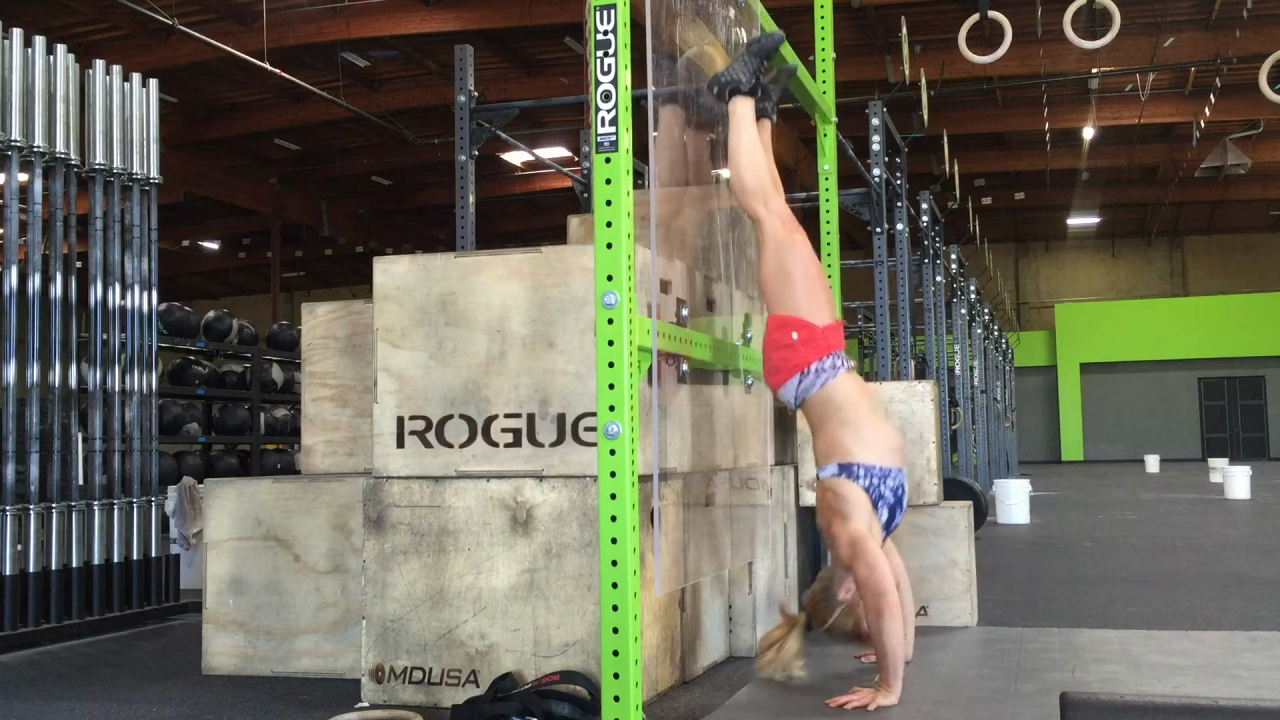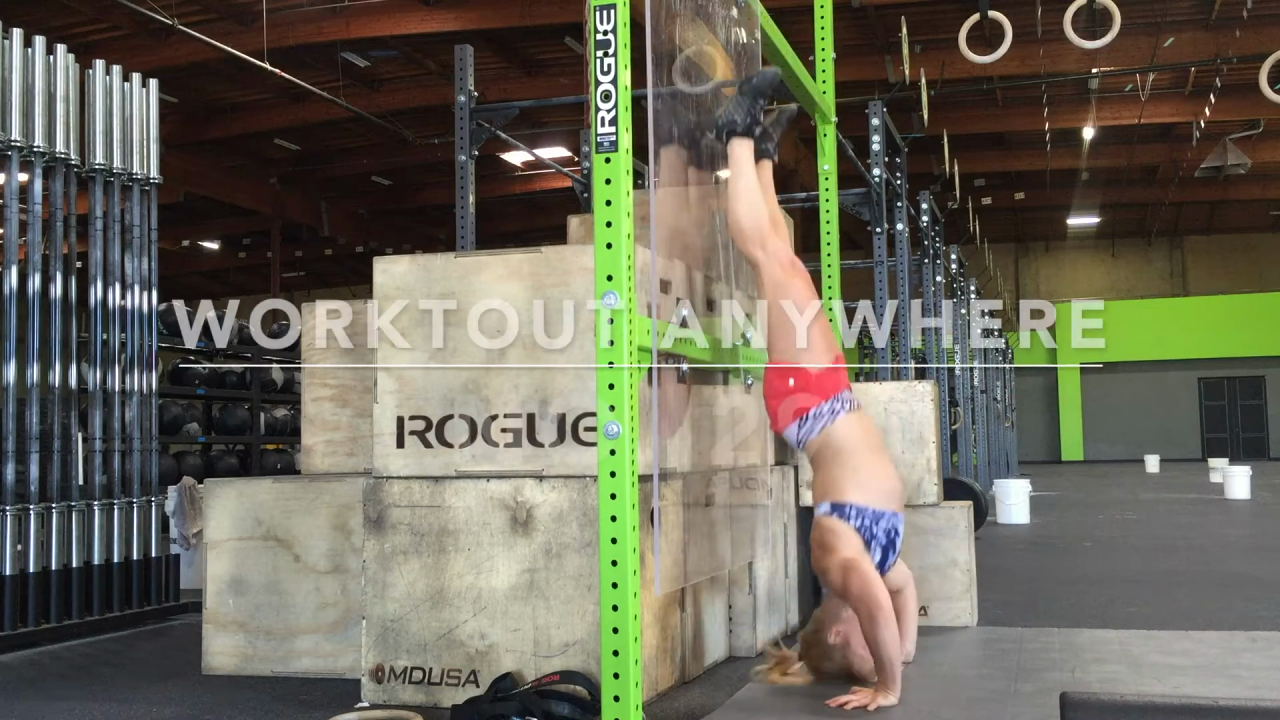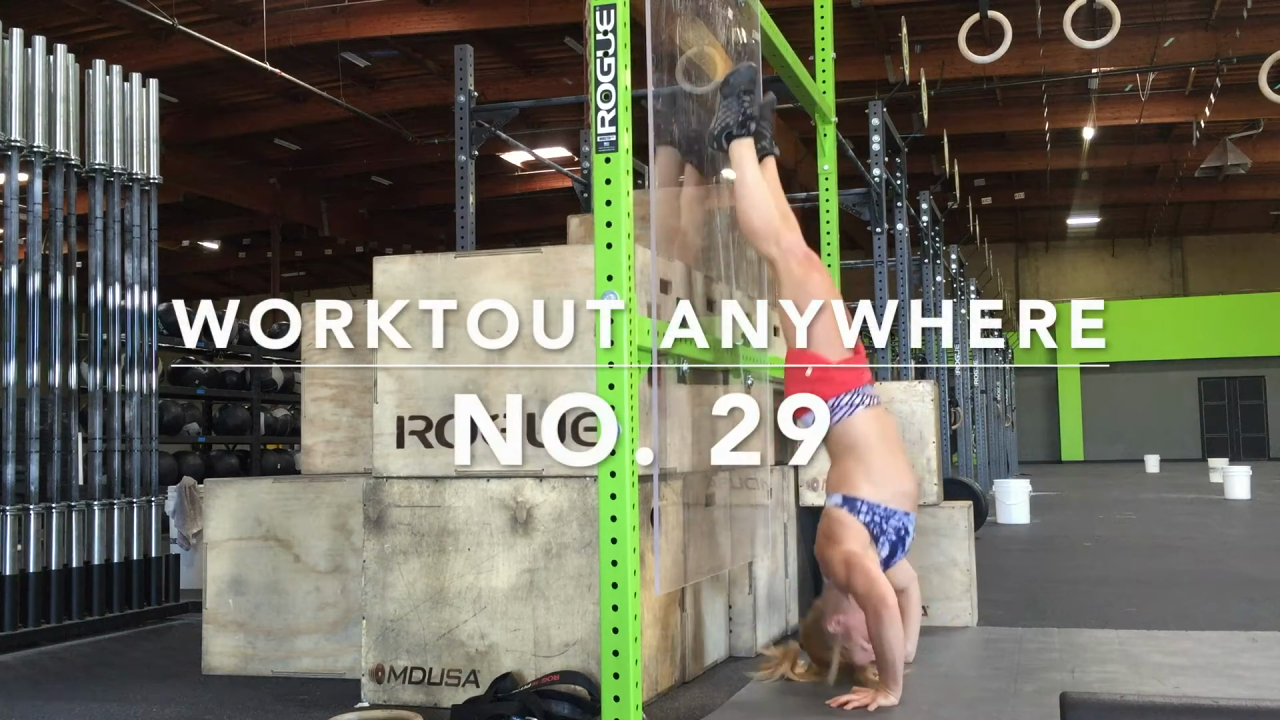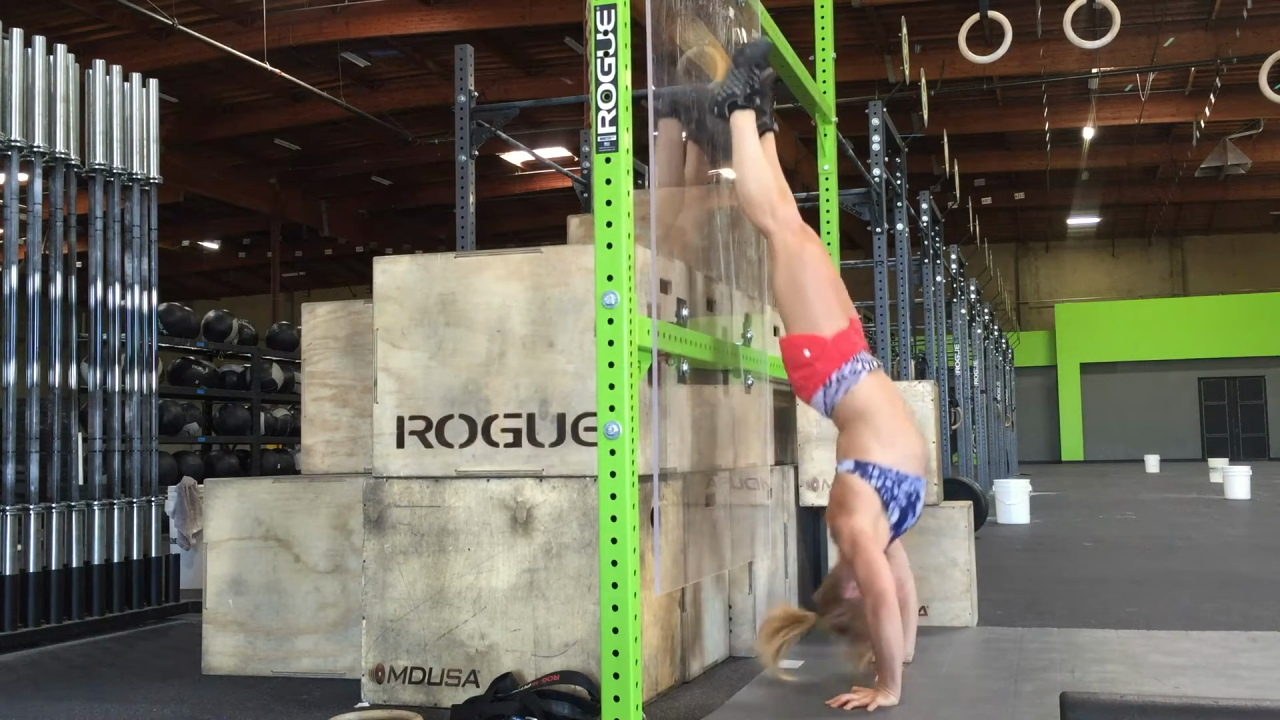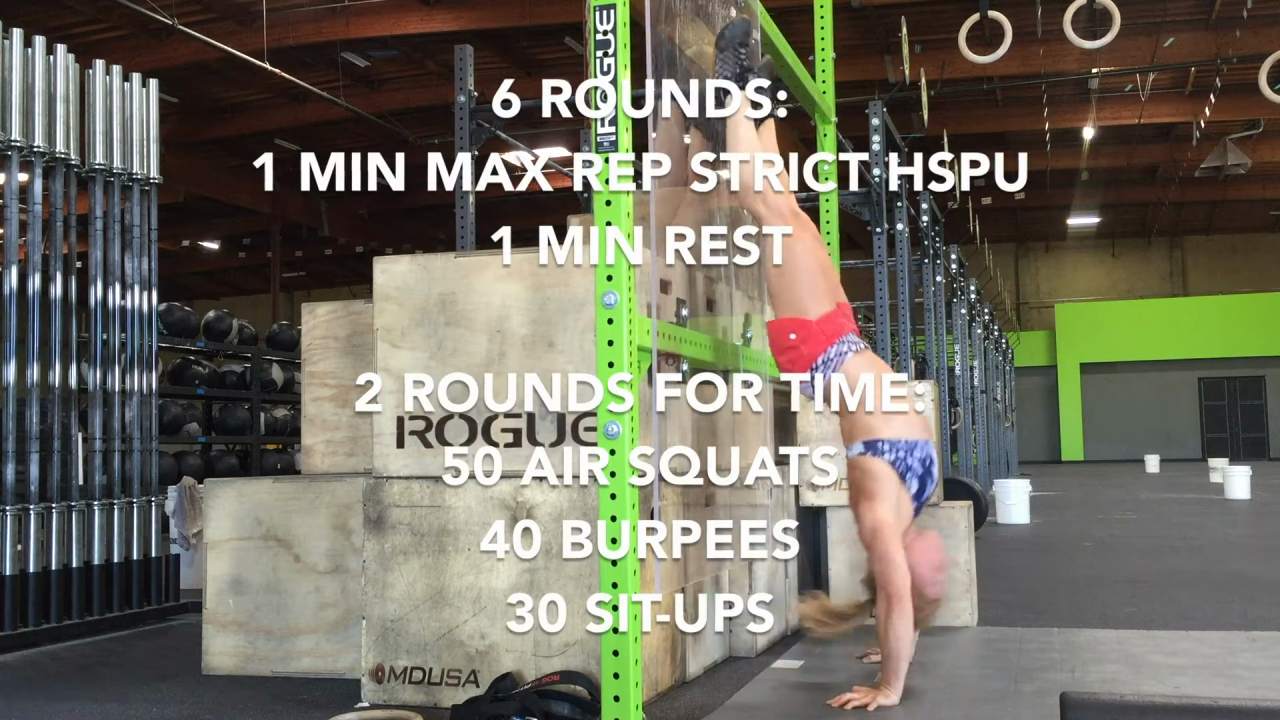
dt=1s
person 1, frame 1
left shoulder: (858, 522)
right shoulder: (852, 521)
left wrist: (895, 669)
right wrist: (889, 687)
left hip: (814, 360)
right hip: (808, 359)
left knee: (773, 216)
right knee: (770, 214)
left ankle: (755, 102)
right ankle: (743, 92)
person 1, frame 2
right shoulder: (841, 550)
left wrist: (897, 666)
right wrist: (888, 685)
left hip: (816, 395)
right hip: (810, 395)
left knee: (775, 256)
right knee: (771, 256)
left ankle: (758, 144)
right ankle: (742, 132)
person 1, frame 3
right shoulder: (846, 546)
left wrist: (893, 678)
right wrist: (890, 685)
left hip: (840, 389)
right hip: (835, 389)
left knee: (791, 253)
right knee: (787, 252)
right ankle: (741, 134)
person 1, frame 4
left shoulder: (865, 517)
right shoulder: (860, 517)
right wrist: (889, 685)
left hip: (840, 362)
right hip: (834, 363)
left knee: (788, 229)
right knee: (784, 228)
right ankle: (742, 106)
person 1, frame 5
left shoulder: (888, 504)
right shoulder: (882, 505)
right wrist: (889, 686)
left hip: (829, 342)
right hip: (820, 345)
left knee: (780, 213)
right knee: (774, 210)
left ankle: (753, 101)
right ankle: (743, 95)
